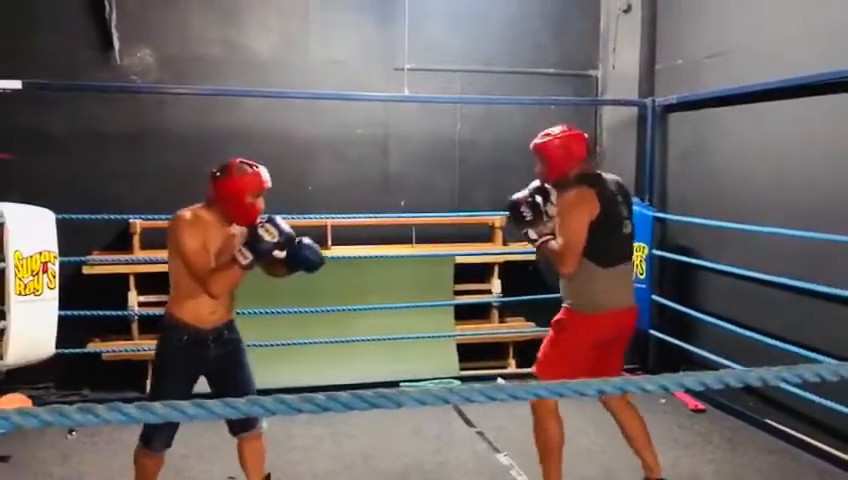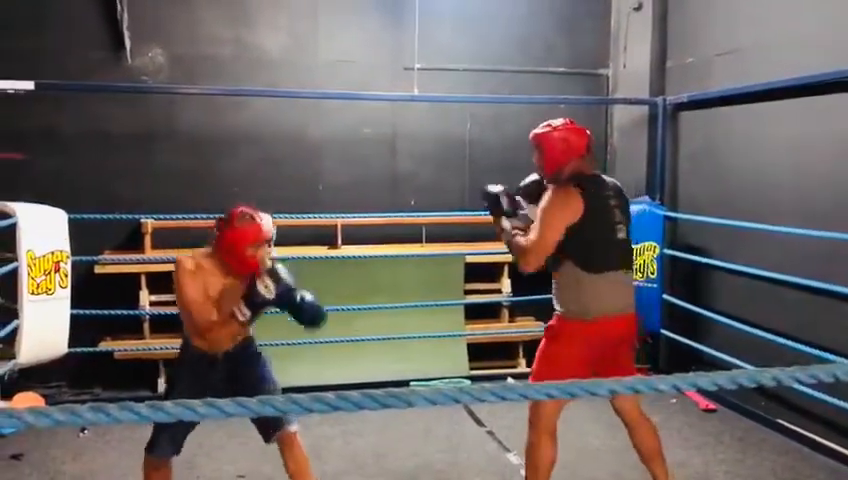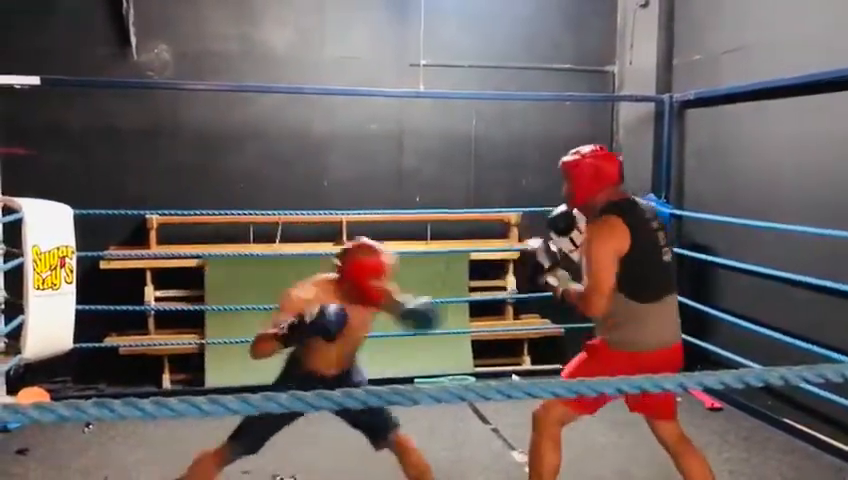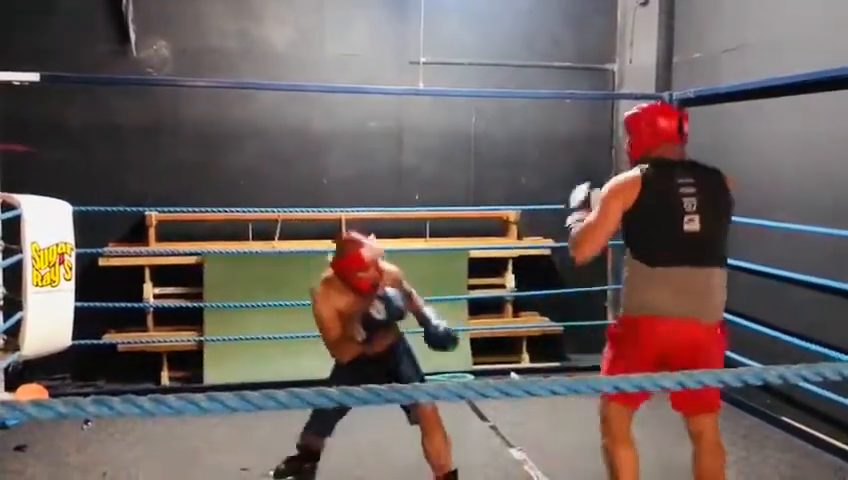
dt=0.5s
person 1, frame 1
left shoulder: (576, 196)
right shoulder: (614, 187)
left elbow: (566, 262)
left wrist: (534, 228)
right wrist: (550, 213)
left hip: (588, 315)
right hip: (622, 311)
left knee: (542, 400)
right knee: (613, 396)
person 1, frame 2
left shoulder: (563, 195)
right shoulder: (613, 190)
left elbow: (529, 260)
left wrist: (506, 222)
left hip: (580, 324)
right hip: (623, 319)
left knee: (542, 417)
right knee: (629, 408)
person 1, frame 3
left shoulder: (608, 226)
right shoulder: (645, 215)
left elbow: (596, 305)
left wrist: (554, 278)
right wrist: (578, 237)
left hip: (623, 350)
right hip: (667, 347)
left knee: (547, 420)
right knee: (671, 434)
person 1, frame 4
left shoulder: (629, 184)
right shoulder: (720, 184)
left elbow: (582, 251)
left wrist: (579, 208)
left hip: (644, 322)
right hip: (704, 327)
left knee: (615, 422)
right knee: (704, 430)
person 2, frame 1
left shoulder: (244, 224)
right shoulder: (187, 224)
left elbow: (272, 266)
right elbow: (213, 286)
left wrist: (296, 255)
right wrist: (251, 250)
left hip: (225, 336)
right hip: (183, 340)
left knee: (250, 426)
right knee: (156, 438)
person 2, frame 2
left shoulder: (258, 264)
right shoulder: (190, 268)
left elbow: (282, 293)
right elbow: (211, 336)
left wrist: (298, 300)
right wrist: (250, 304)
left hip: (243, 354)
right hip: (198, 360)
left knee: (286, 433)
right knee: (161, 449)
person 2, frame 3
left shoulder: (377, 291)
right shoulder: (310, 294)
left elbow: (400, 307)
right elbow: (258, 350)
left wrist: (413, 310)
right wrist: (294, 331)
left hip: (345, 378)
right hip: (301, 380)
left knee: (399, 443)
right knee: (234, 449)
person 2, frame 4
left shoulder: (388, 274)
right shoulder: (325, 292)
left elbow: (409, 294)
right elbow: (340, 353)
left wrist: (430, 319)
right wrist: (367, 326)
left hip: (393, 352)
right hip: (353, 361)
left knee: (427, 413)
right knee: (316, 429)
right ankle: (307, 459)
